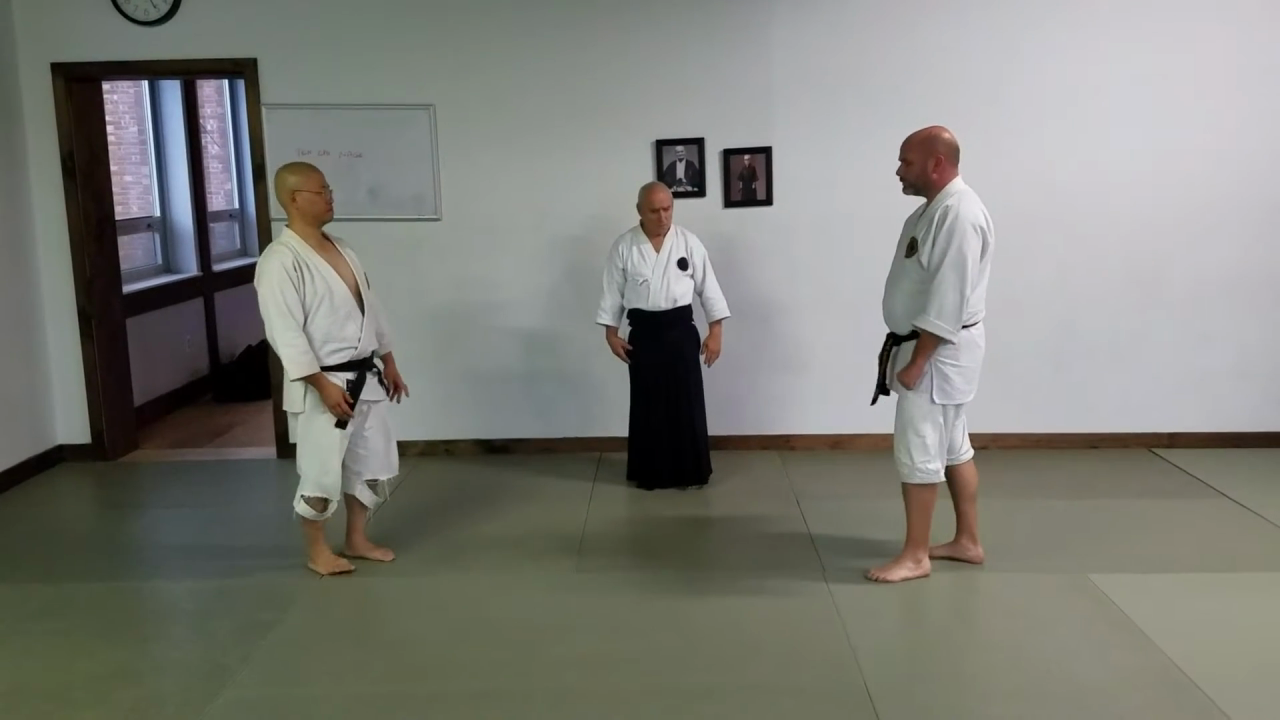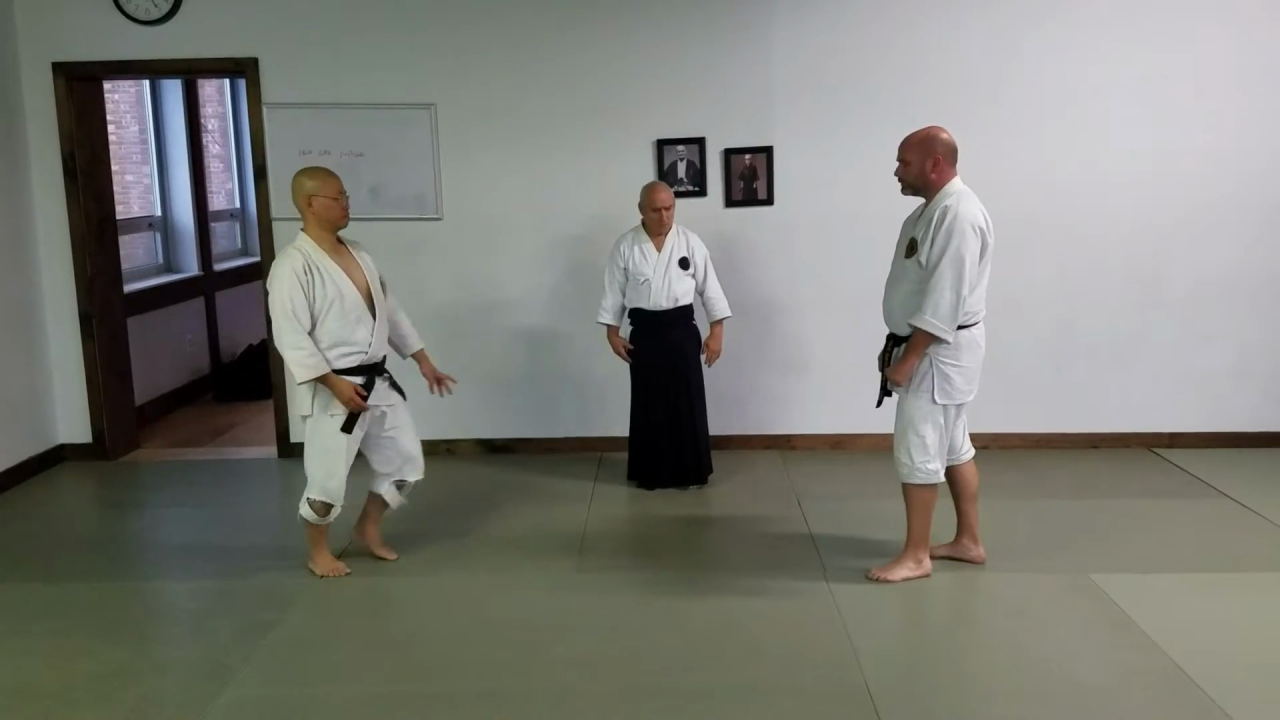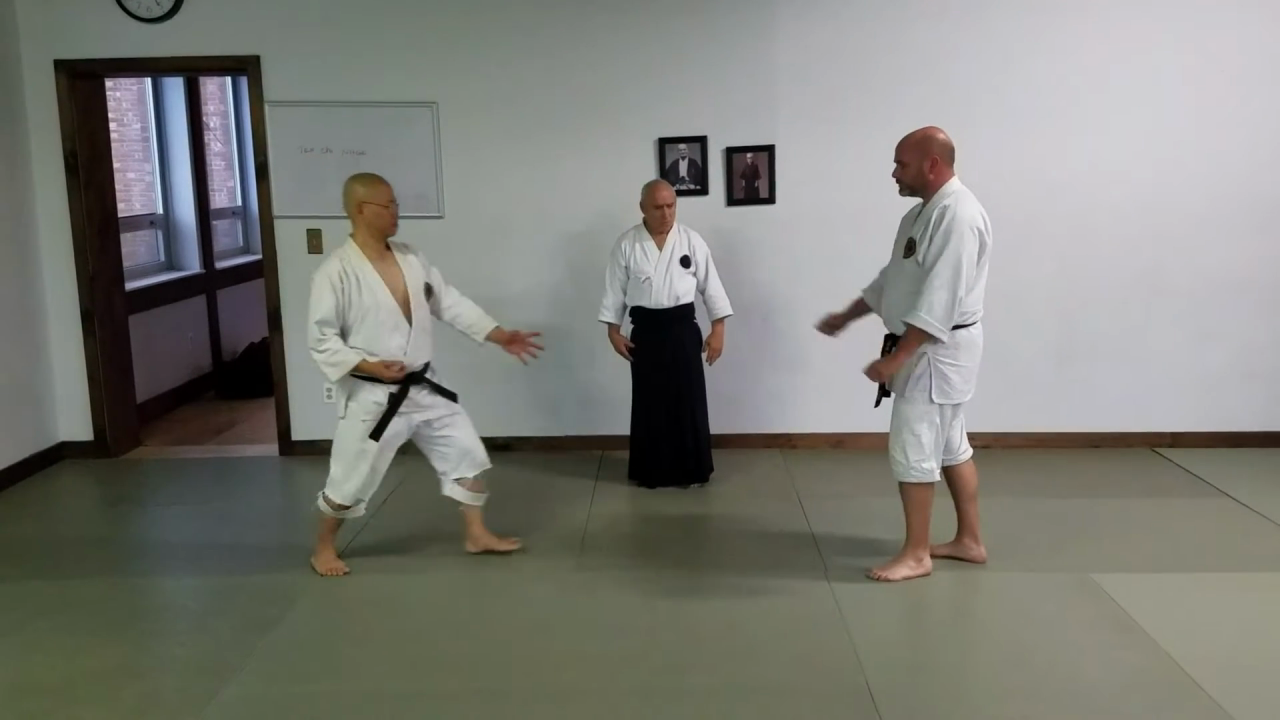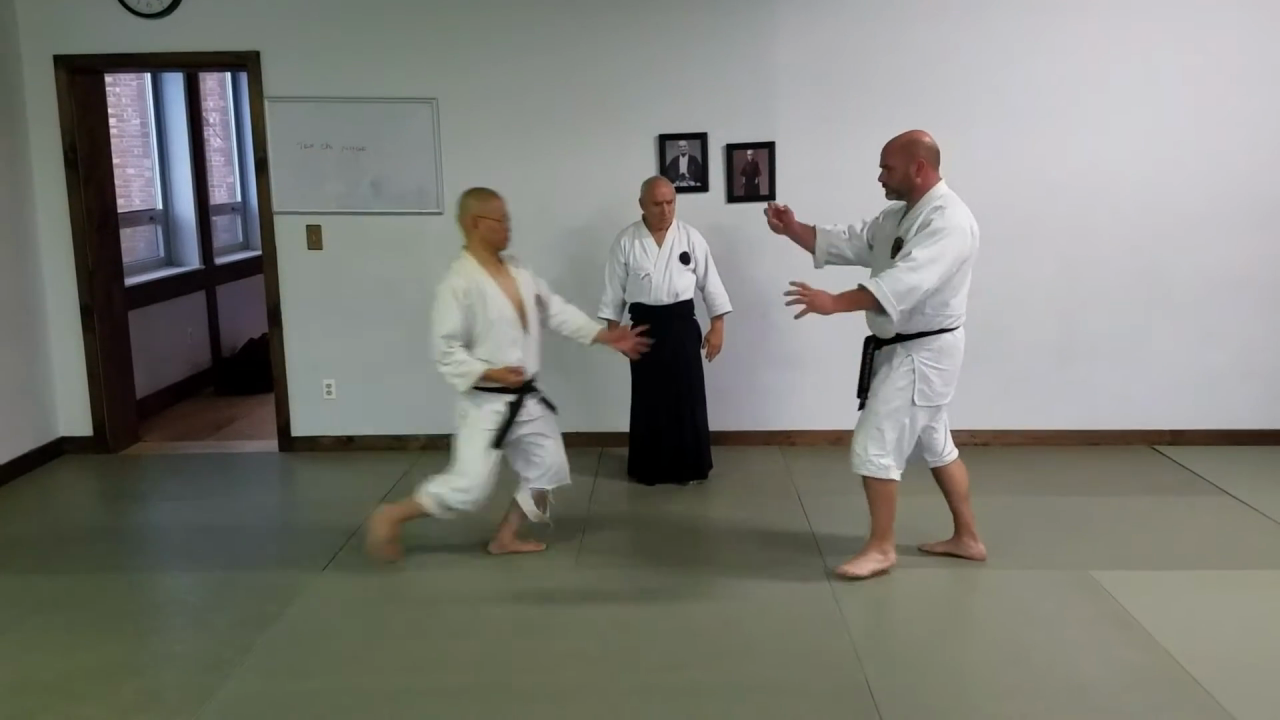
dt=0.3s
person 1, frame 1
left shoulder: (959, 215)
right shoulder: (933, 209)
left elbow: (948, 302)
left wrist: (917, 361)
right wrist: (896, 347)
left hip: (938, 352)
right hip: (923, 346)
left knee: (918, 452)
right knee: (951, 446)
left ankle: (915, 554)
right ankle: (967, 541)
person 1, frame 2
left shoulder: (957, 214)
right shoulder: (932, 209)
left elbow: (943, 301)
left wrist: (908, 359)
right wrist: (897, 348)
left hip: (938, 352)
right hip: (928, 349)
left knee: (918, 451)
right knee: (952, 446)
left ankle: (916, 555)
right ankle: (968, 541)
person 1, frame 3
left shoulder: (957, 215)
right shoulder: (926, 211)
left elbow: (940, 300)
right elbow: (894, 278)
left wrist: (896, 357)
right wrist: (848, 315)
left hip: (937, 352)
right hip: (925, 349)
left knee: (912, 450)
right knee: (950, 445)
left ankle: (916, 553)
right ankle: (969, 540)
person 1, frame 4
left shoulder: (949, 219)
right shoulder: (898, 215)
left elbow: (907, 281)
right elbow: (846, 242)
left wrist: (834, 302)
right wrist: (792, 228)
left hip: (921, 353)
right hip: (904, 351)
left knee: (874, 447)
right knee: (936, 445)
left ankle: (880, 548)
right ankle: (967, 537)
person 2, frame 1
left shoulder: (340, 248)
right shoulder: (280, 260)
left elbow: (370, 309)
right elbow: (285, 334)
left wrist: (388, 363)
right wrist: (323, 385)
left hip: (364, 377)
right hip: (321, 385)
left knee: (373, 463)
right knee: (322, 471)
left ankle: (357, 539)
right ankle: (318, 551)
person 2, frame 2
left shoulder: (356, 253)
right shoulder: (293, 264)
left elbow: (389, 310)
right elbow: (290, 337)
left wrist: (424, 360)
right wrist: (338, 383)
left hip: (376, 381)
right hip: (333, 391)
left knee: (405, 459)
right knee: (327, 478)
left ankle: (367, 529)
right ankle: (318, 551)
person 2, frame 3
left shoulder: (409, 258)
right shoulder: (336, 271)
left elbow: (449, 302)
right elbow: (320, 339)
left wrist: (500, 335)
right wrist: (367, 366)
left hip: (421, 388)
right hip: (373, 396)
left knee: (465, 454)
right knee: (350, 479)
left ankle: (477, 535)
right ankle: (323, 548)
person 2, frame 4
left shoulder: (516, 271)
right shoulder: (459, 283)
left elbow: (554, 308)
right elbow: (446, 352)
left wrist: (603, 335)
right wrist: (491, 375)
left hip: (525, 398)
right hip: (486, 400)
left knee: (548, 470)
right knee: (467, 489)
left ankle: (504, 537)
right ankle: (392, 518)
person 3, frame 1
left shoulder: (688, 242)
right shoulder: (623, 246)
left elbow: (708, 287)
right elbow: (612, 292)
left wrist: (715, 331)
right wrist: (611, 333)
left hip: (680, 331)
right hip: (643, 334)
left knee: (687, 403)
right knee: (647, 405)
left ankle: (689, 471)
right ankle: (649, 472)
person 3, frame 2
left shoulder: (690, 241)
right shoulder: (625, 245)
left elbow: (709, 287)
right elbow: (614, 291)
left wrist: (716, 331)
right wrist: (613, 332)
left hip: (681, 330)
right hip: (644, 332)
left knee: (688, 402)
right knee: (647, 404)
left ankle: (690, 471)
right ankle: (649, 472)
person 3, frame 3
left shoulder: (691, 240)
right shoulder: (626, 244)
left elbow: (710, 285)
right elbow: (615, 289)
left wrist: (717, 329)
right wrist: (614, 331)
left hip: (682, 328)
right hip: (645, 331)
left knee: (688, 401)
right knee: (648, 403)
left ankle: (691, 469)
right ankle: (650, 470)
person 3, frame 4
left shoulder: (690, 237)
right shoulder: (626, 240)
left elbow: (709, 281)
right elbow: (614, 287)
left wrist: (717, 325)
right wrist: (613, 327)
left hip: (682, 325)
right hip: (644, 327)
left knee: (688, 397)
right knee: (648, 399)
left ankle: (690, 467)
right ankle: (648, 467)
